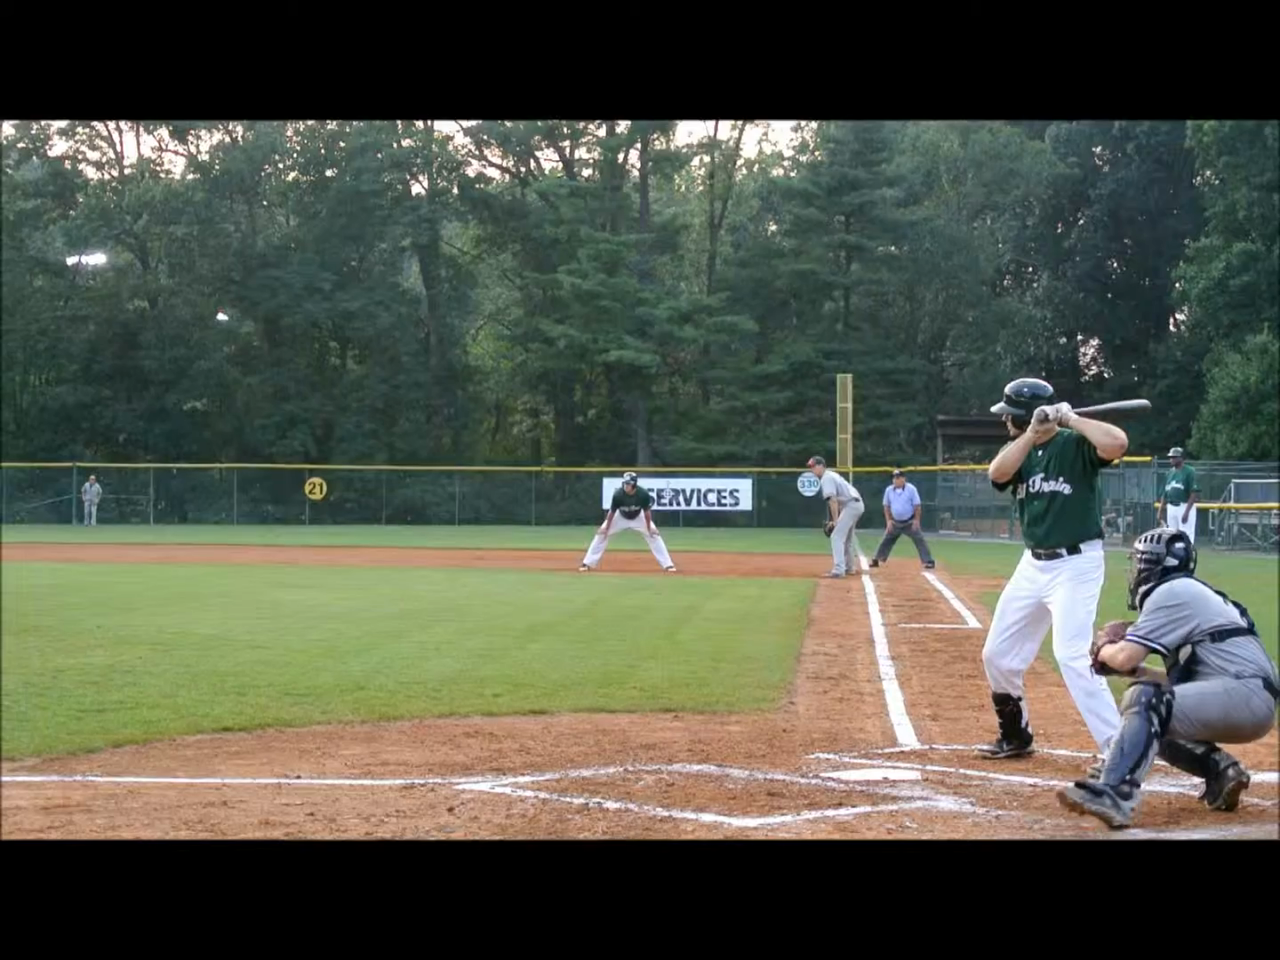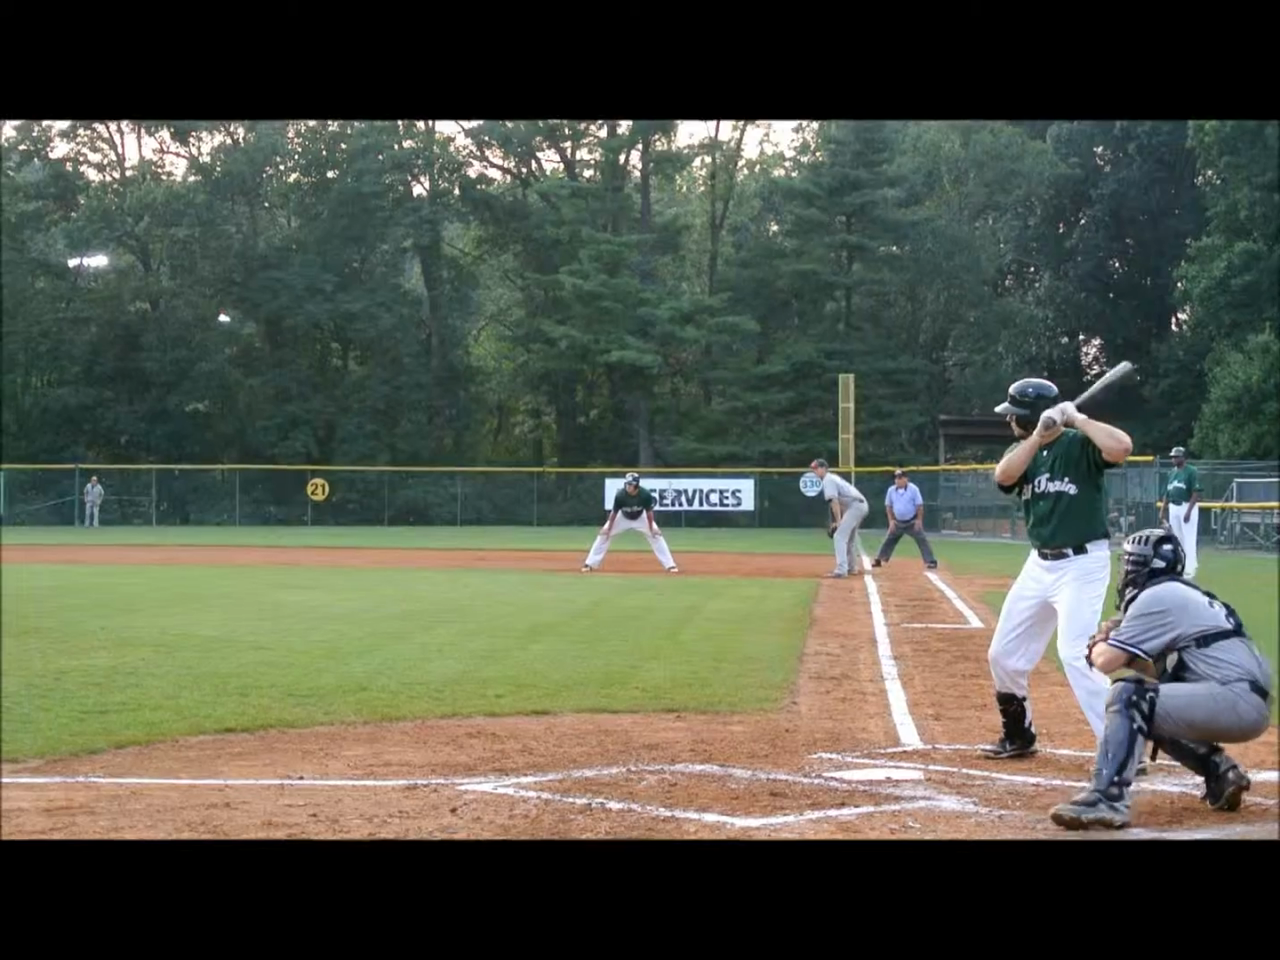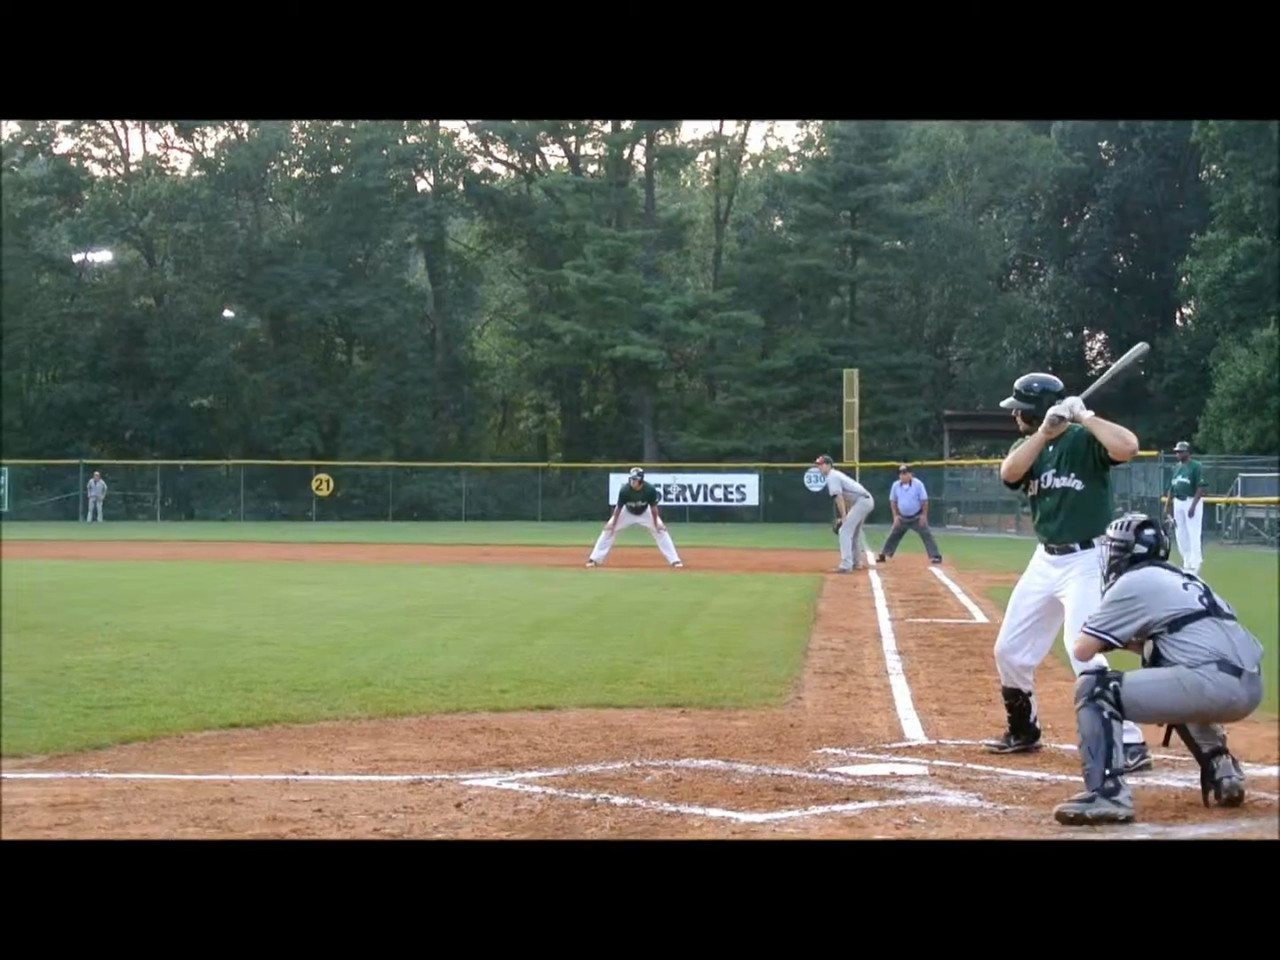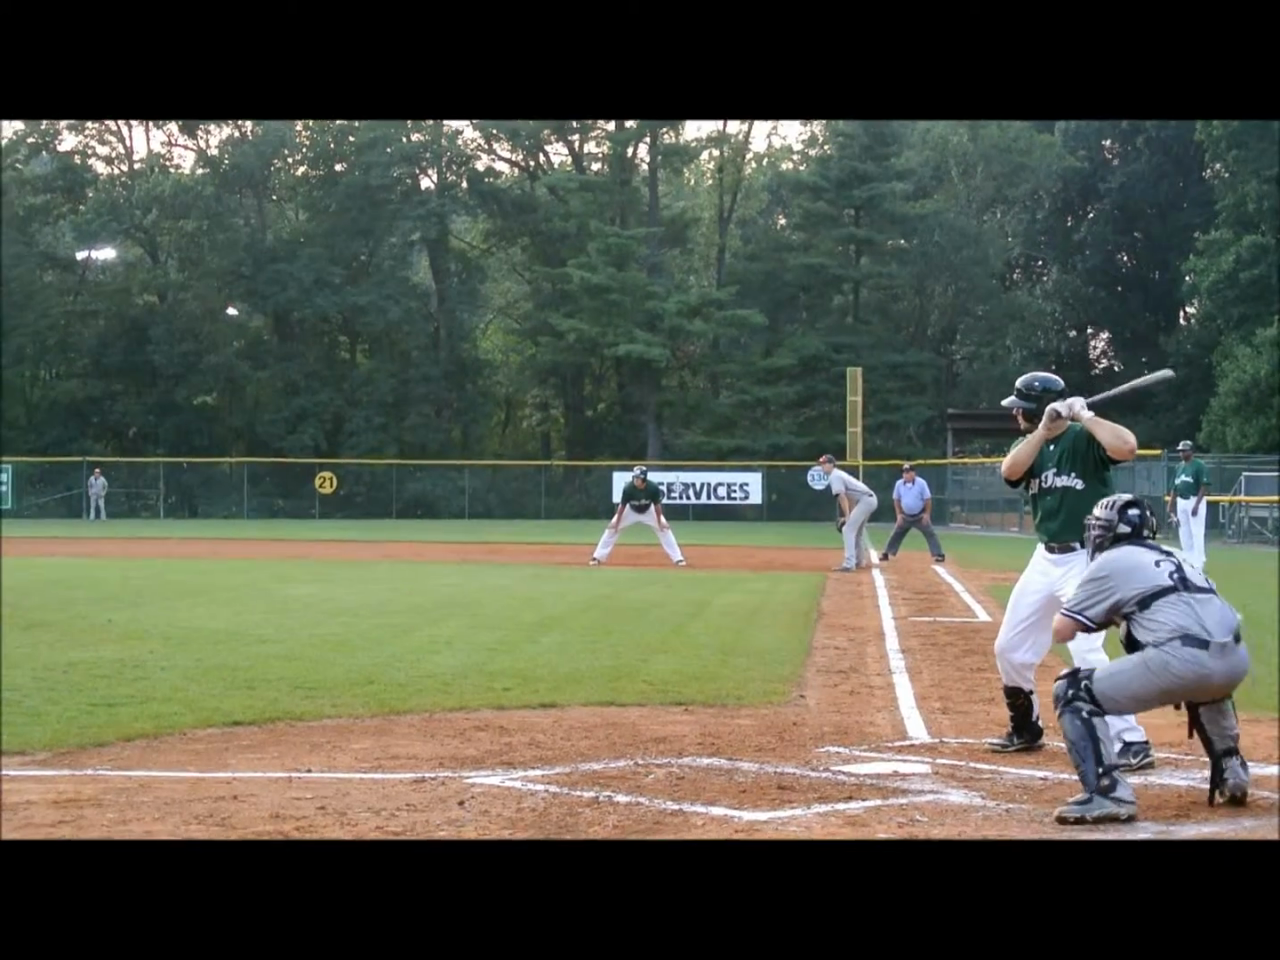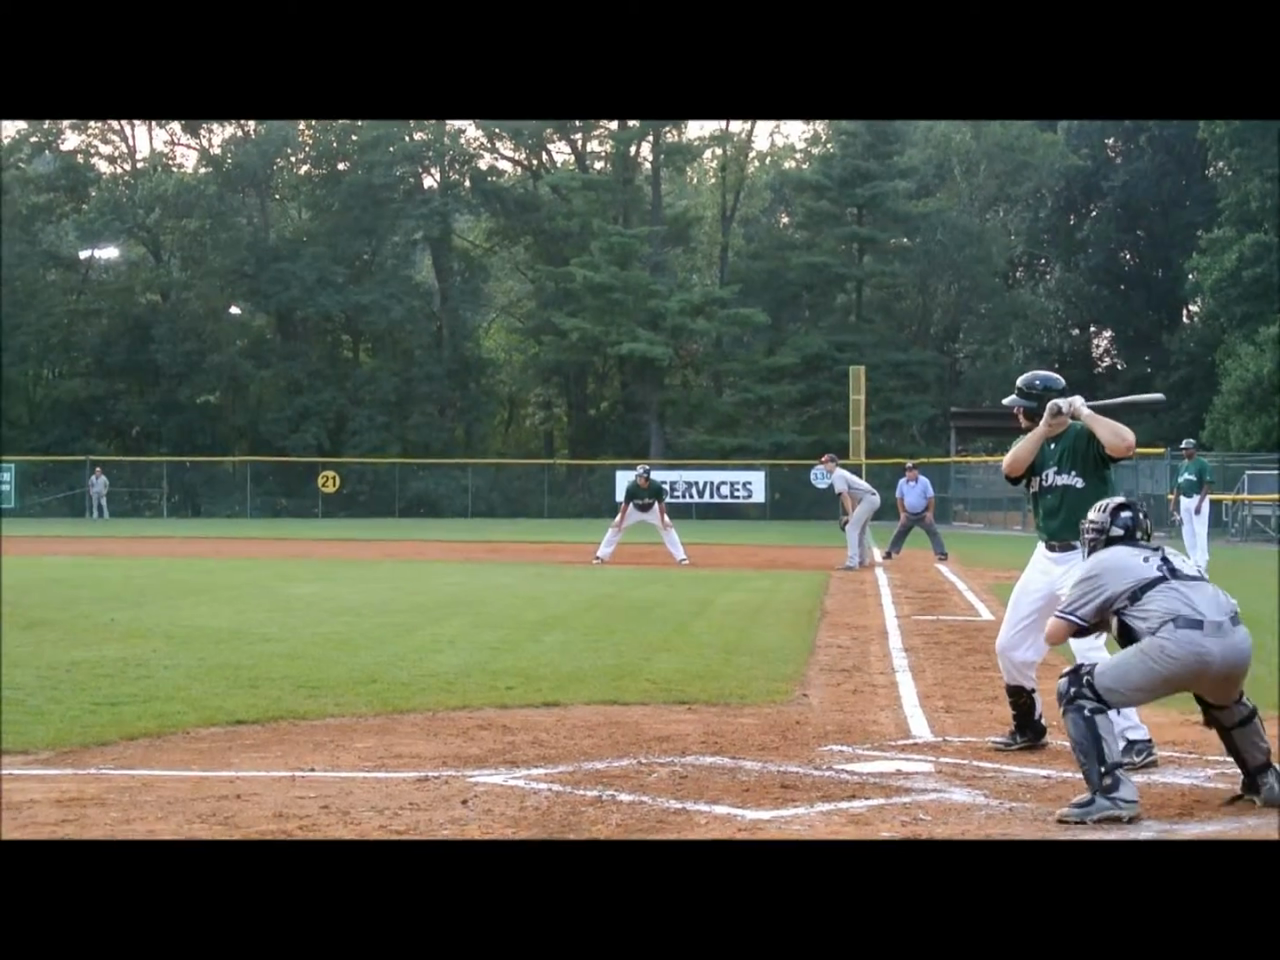
dt=0.2s
person 1, frame 1
left shoulder: (1076, 443)
right shoulder: (1019, 447)
left elbow: (1117, 442)
right elbow: (997, 474)
left wrist: (1070, 418)
right wrist: (1033, 433)
left hip: (1076, 565)
right hip: (1033, 565)
left knee: (1071, 655)
right knee: (998, 654)
right ankle: (1015, 734)
person 1, frame 2
left shoulder: (1080, 444)
right shoulder: (1023, 449)
left elbow: (1121, 446)
right elbow: (1003, 477)
left wrist: (1078, 418)
right wrist: (1040, 435)
left hip: (1082, 564)
right hip: (1039, 565)
left knee: (1075, 655)
right knee: (1004, 654)
right ankle: (1019, 734)
person 1, frame 3
left shoulder: (1086, 439)
right shoulder: (1028, 444)
left elbow: (1127, 446)
right elbow: (1009, 473)
left wrist: (1083, 415)
right wrist: (1045, 431)
left hip: (1088, 560)
right hip: (1045, 560)
right knee: (1010, 649)
left ankle: (1130, 745)
right ankle: (1024, 730)
person 1, frame 4
left shoulder: (1086, 438)
right shoulder: (1029, 442)
left elbow: (1127, 447)
right elbow: (1010, 471)
left wrist: (1083, 415)
right wrist: (1045, 429)
left hip: (1088, 559)
right hip: (1046, 559)
left knee: (1084, 650)
right knee: (1010, 647)
left ankle: (1133, 743)
right ankle: (1026, 729)
person 1, frame 5
left shoulder: (1086, 436)
right shoulder: (1030, 441)
left elbow: (1125, 444)
right elbow: (1011, 468)
left wrist: (1082, 412)
right wrist: (1045, 426)
right hip: (1046, 557)
left knee: (1087, 651)
right knee: (1011, 646)
left ankle: (1136, 740)
right ankle: (1029, 726)
person 2, frame 1
left shoulder: (1172, 591)
right shoulder: (1190, 594)
left elbow: (1125, 658)
right elbow: (1182, 682)
left wrist: (1103, 649)
right wrist: (1136, 672)
left hip: (1247, 698)
right hip: (1250, 705)
left knee: (1144, 700)
right knee: (1150, 726)
left ankle: (1114, 794)
right ankle: (1220, 771)
person 2, frame 2
left shoulder: (1158, 597)
right shoulder: (1182, 596)
left elbow: (1107, 662)
right elbow: (1175, 676)
left wrist: (1099, 645)
right wrist: (1133, 660)
left hip: (1237, 703)
right hip: (1248, 706)
left knee: (1128, 696)
right knee: (1143, 719)
left ankle: (1108, 799)
right ankle: (1220, 771)
person 2, frame 3
left shoulder: (1132, 583)
right shoulder: (1177, 578)
left elbow: (1083, 650)
left wrist: (1094, 632)
right wrist: (1127, 638)
left hip: (1217, 684)
right hip: (1246, 686)
left knee: (1094, 688)
right knee: (1167, 686)
left ankle: (1107, 795)
right ankle: (1221, 772)
person 2, frame 4
left shoulder: (1109, 562)
right shoulder: (1170, 556)
left elbow: (1061, 632)
left wrist: (1096, 615)
left hip: (1187, 658)
right hip: (1235, 657)
left knee: (1070, 691)
left ankle: (1106, 793)
right ankle: (1229, 772)
person 2, frame 5
left shoulder: (1101, 563)
right shoulder: (1166, 555)
left elbow: (1054, 635)
right wrist: (1111, 618)
left hip: (1184, 644)
right hip: (1237, 640)
left knee: (1075, 689)
right knee: (1220, 694)
left ankle: (1112, 795)
